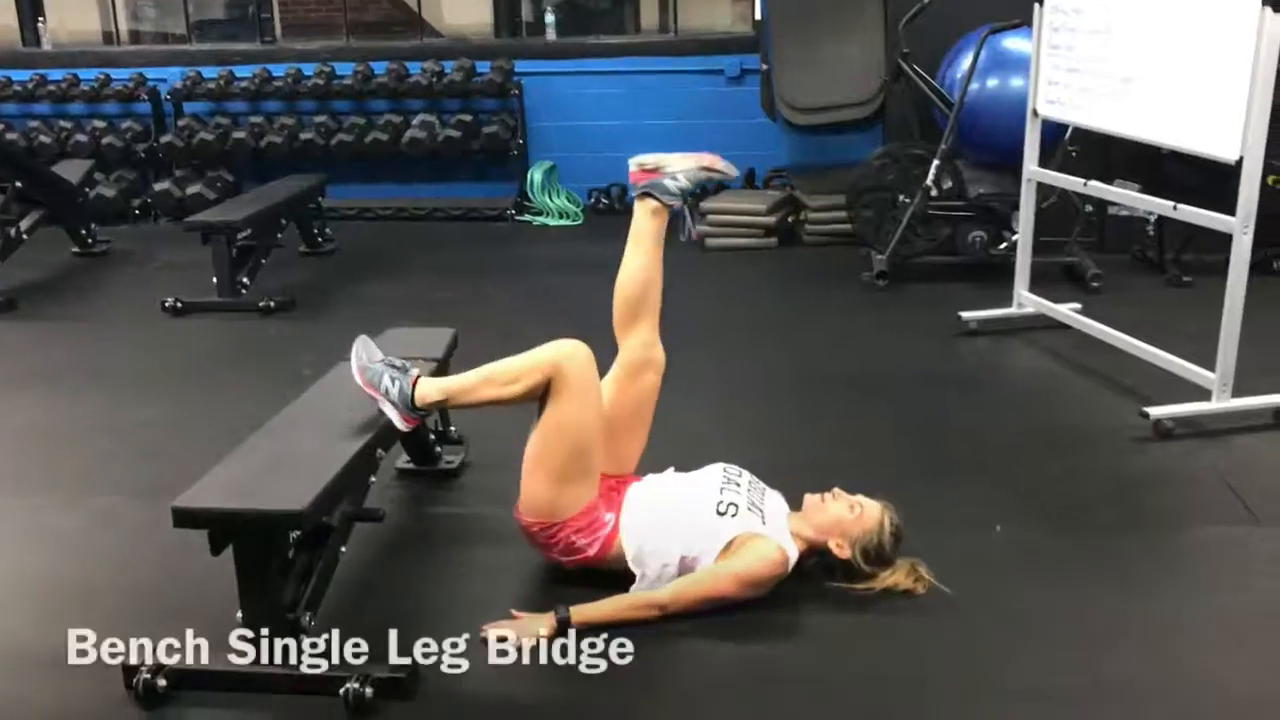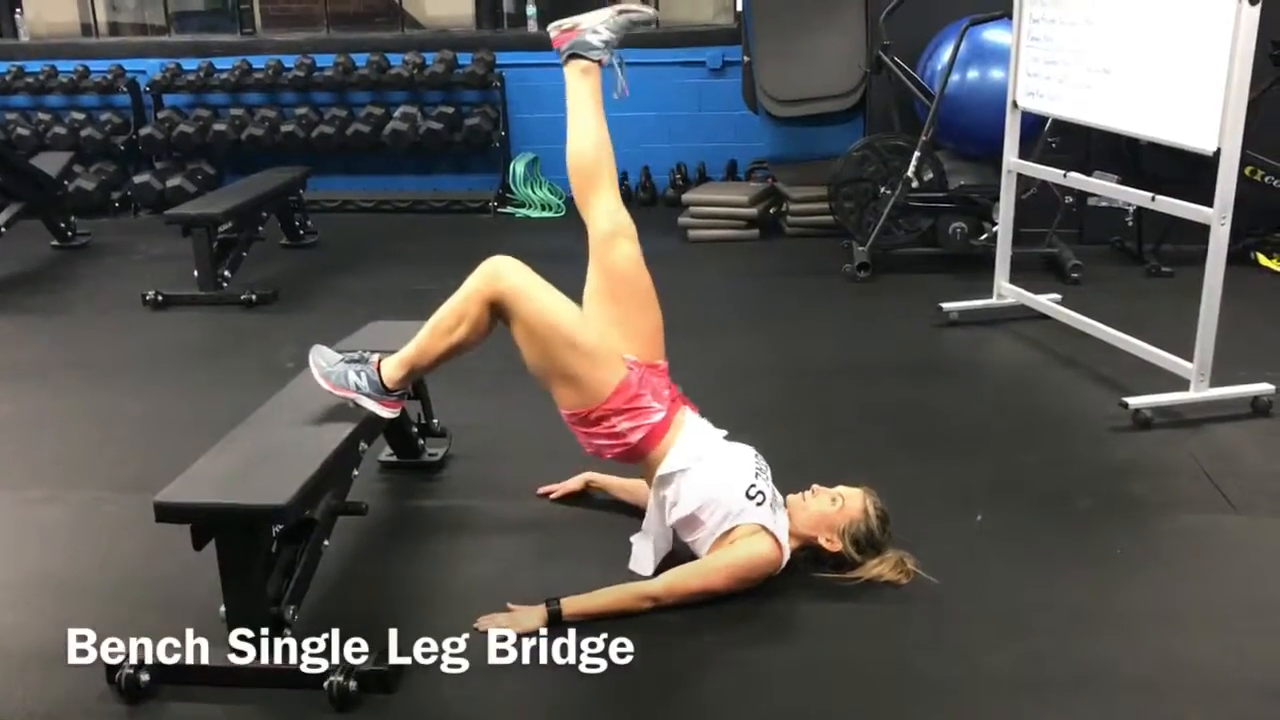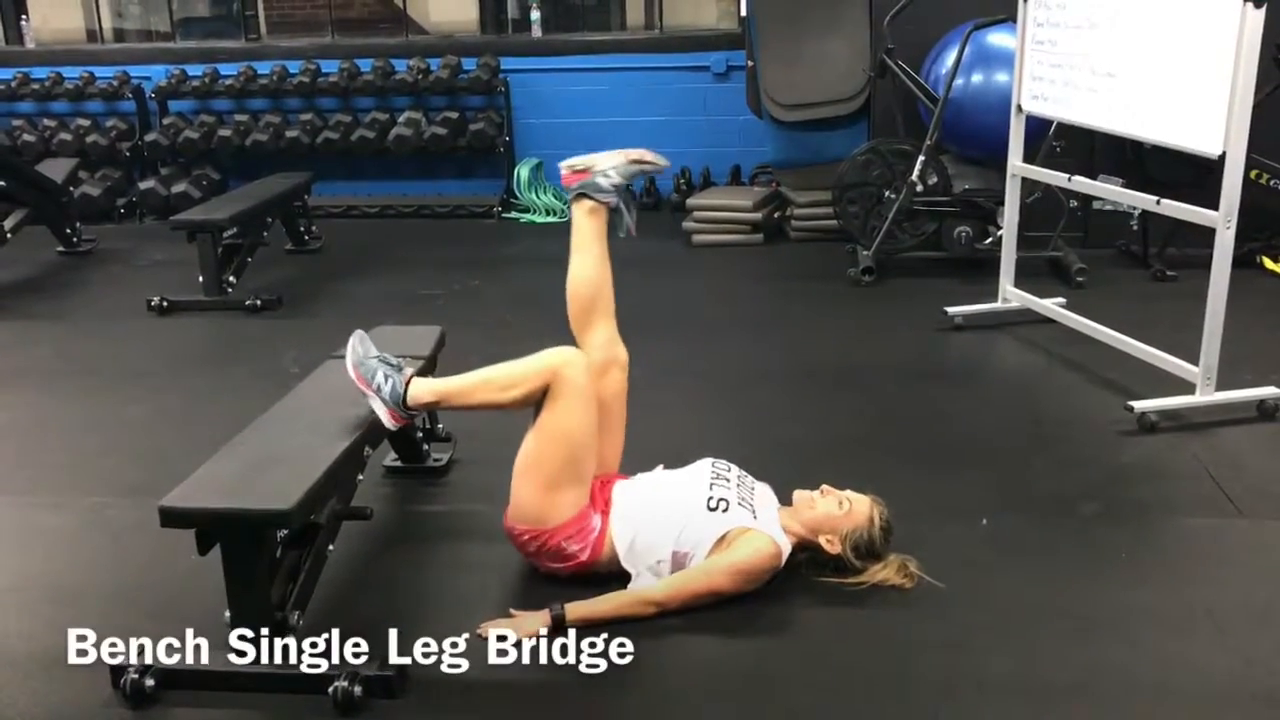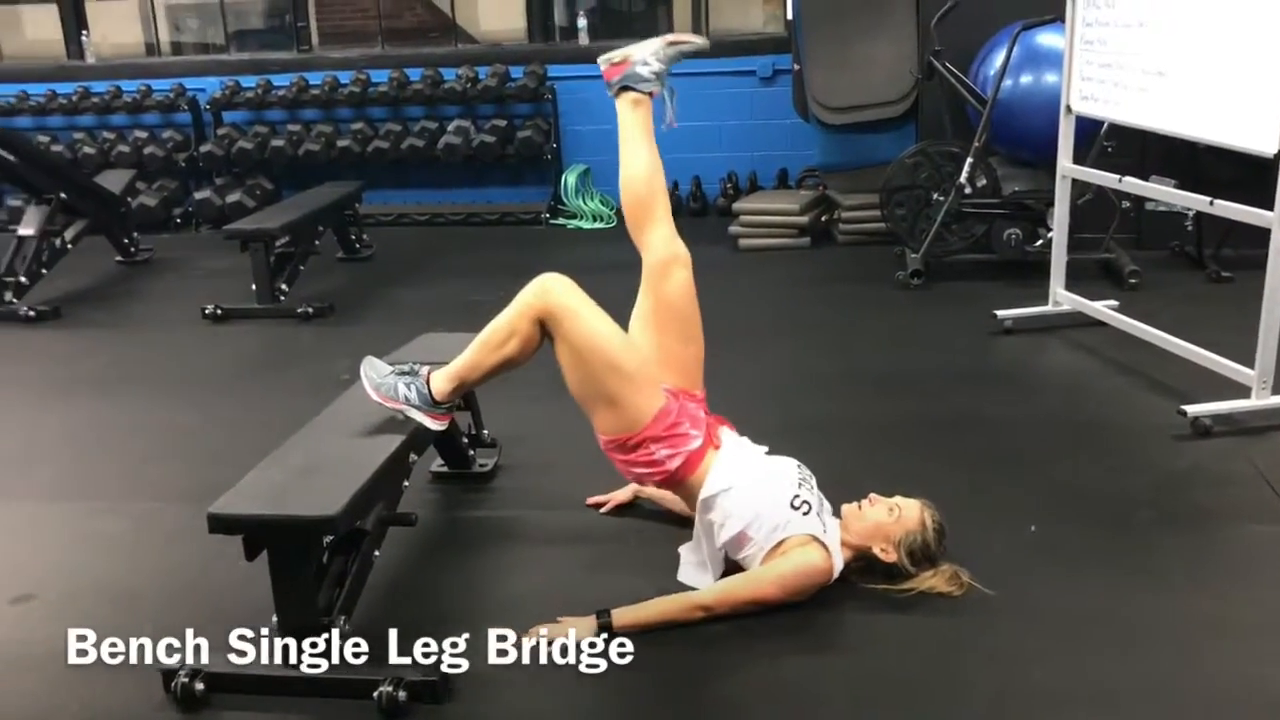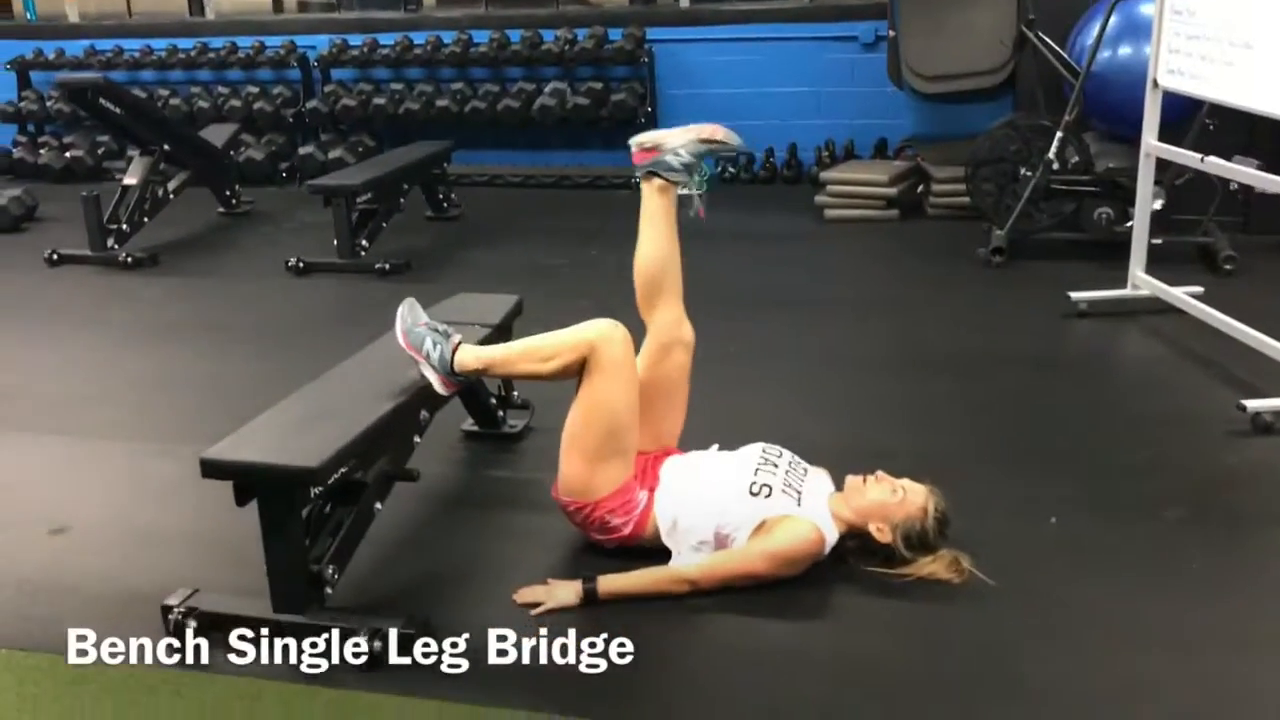
dt=1s
person 1, frame 1
left shoulder: (769, 559)
right shoulder: (774, 513)
left elbow: (662, 603)
left wrist: (557, 621)
left hip: (576, 527)
right hip: (611, 497)
left knee: (570, 358)
left ankle: (418, 396)
person 1, frame 2
left shoulder: (765, 550)
right shoulder: (771, 510)
left elbow: (652, 595)
left wrist: (547, 613)
left hip: (623, 408)
right hip: (641, 394)
left knee: (500, 278)
right knee: (608, 224)
left ankle: (386, 380)
right ankle: (584, 60)
person 1, frame 3
left shoulder: (764, 551)
right shoulder: (763, 506)
left elbow: (657, 599)
left wrist: (554, 619)
left hip: (565, 534)
right hip: (600, 498)
left knee: (567, 365)
left ankle: (409, 395)
person 1, frame 4
left shoulder: (816, 562)
right shoulder: (819, 523)
left elbow: (705, 604)
left wrist: (599, 623)
left hip: (661, 436)
right hip: (681, 423)
left knee: (550, 294)
right knee: (665, 257)
left ankle: (435, 392)
person 1, frame 5
left shoulder: (806, 539)
right shoulder: (818, 487)
left elbow: (692, 580)
left wrist: (585, 591)
left hip: (615, 504)
right hip: (651, 469)
left knee: (608, 338)
left ankle: (458, 362)
